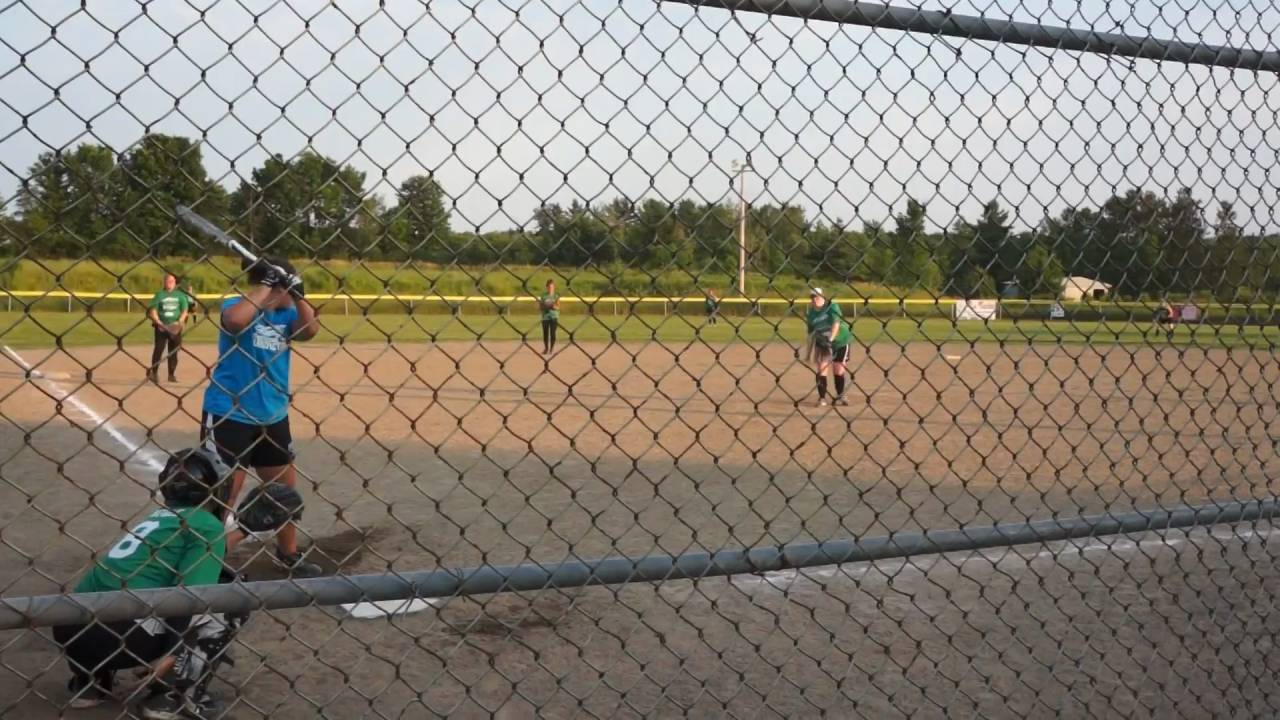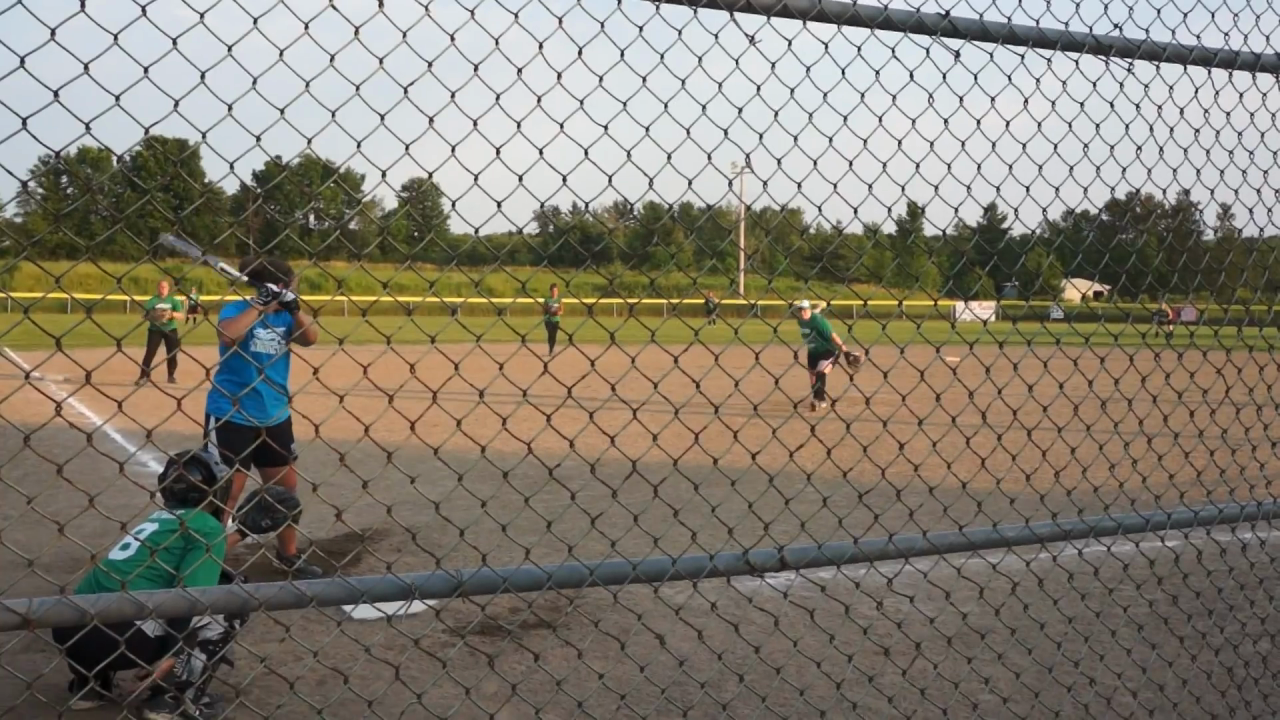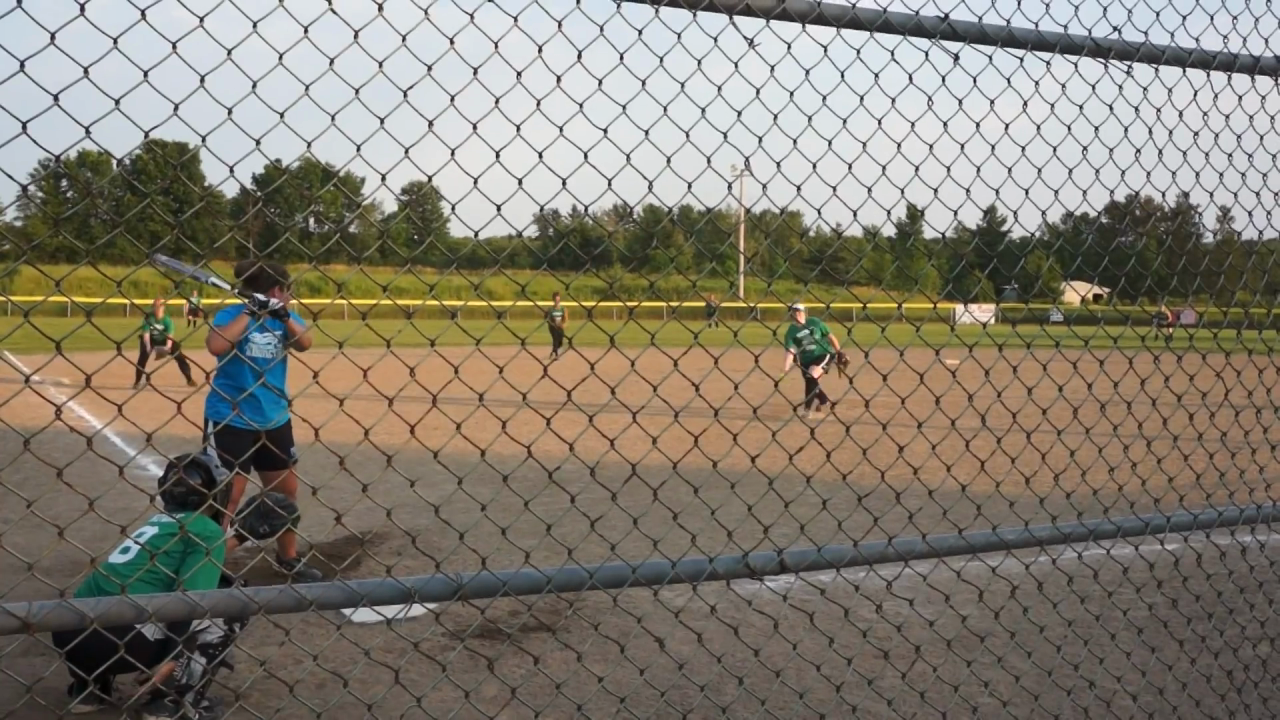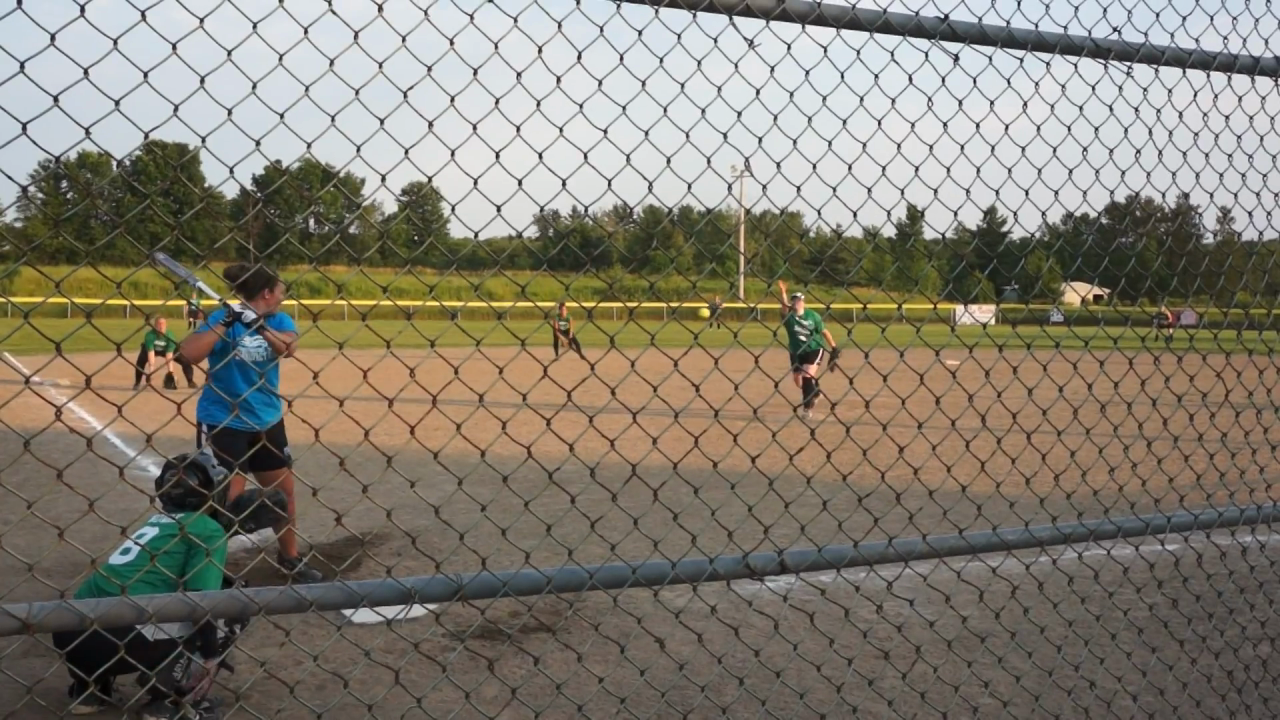
dt=0.3s
person 1, frame 1
left shoulder: (287, 314)
right shoulder: (238, 305)
left elbow: (310, 330)
right elbow: (234, 319)
left wrist: (299, 296)
right wrist: (267, 286)
left hip: (272, 416)
right hip: (228, 415)
left knee: (285, 487)
left ankle: (289, 552)
person 1, frame 2
left shoulder: (286, 317)
right shoulder: (236, 309)
left elbow: (310, 338)
right elbow: (228, 336)
left wrist: (294, 307)
right wrist: (260, 304)
left hip: (274, 417)
right hip: (230, 418)
left knee: (286, 487)
right knee: (225, 494)
left ankle: (288, 553)
person 1, frame 3
left shoulder: (285, 318)
right shoulder: (231, 314)
left elbow: (304, 343)
right elbow: (216, 346)
left wrist: (282, 315)
right wrist: (249, 312)
left hip: (274, 420)
right hip: (229, 421)
left knee: (286, 491)
right knee: (226, 498)
left ankle: (288, 557)
person 1, frame 4
left shoulder: (278, 320)
right shoulder: (221, 319)
left elbow: (288, 348)
right elbow: (190, 353)
left wrist: (260, 325)
right wrist: (225, 323)
left hip: (267, 421)
right hip: (223, 423)
left knee: (284, 490)
right knee: (225, 500)
left ankle: (289, 557)
person 2, frame 1
left shoulder: (161, 515)
right shoulder: (207, 523)
left wrist: (244, 528)
right wrist: (171, 653)
right hip: (118, 632)
left ankle: (91, 681)
right ankle: (172, 694)
person 2, frame 2
left shoulder: (160, 517)
right shoulder: (207, 525)
left wrist: (238, 534)
right wrist: (172, 654)
right hip: (118, 634)
left ankle: (92, 683)
right ankle: (173, 696)
person 2, frame 3
left shoulder: (159, 520)
right shoulder: (207, 529)
left wrist: (241, 534)
right wrist: (171, 660)
right hip: (116, 636)
left ankle: (90, 686)
person 2, frame 4
left shoulder: (157, 521)
right shoulder: (205, 528)
left wrist: (238, 521)
right wrist: (209, 656)
right hip: (119, 635)
left ankle: (89, 688)
